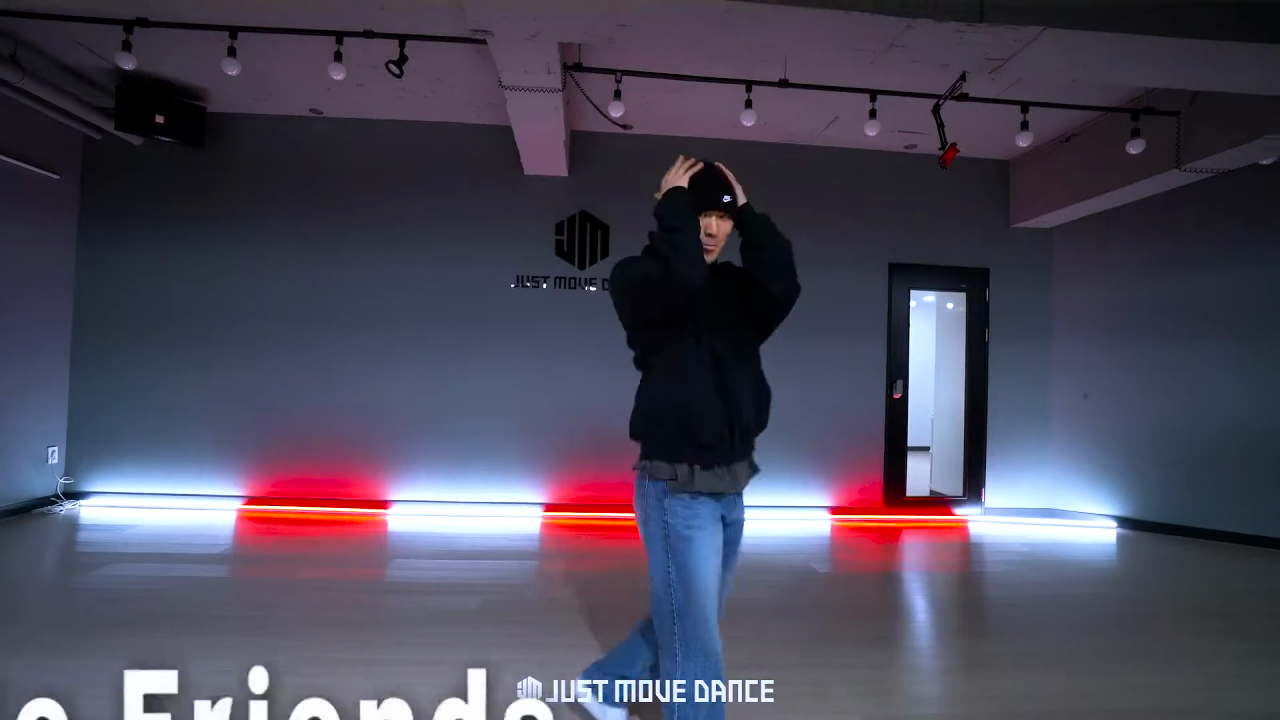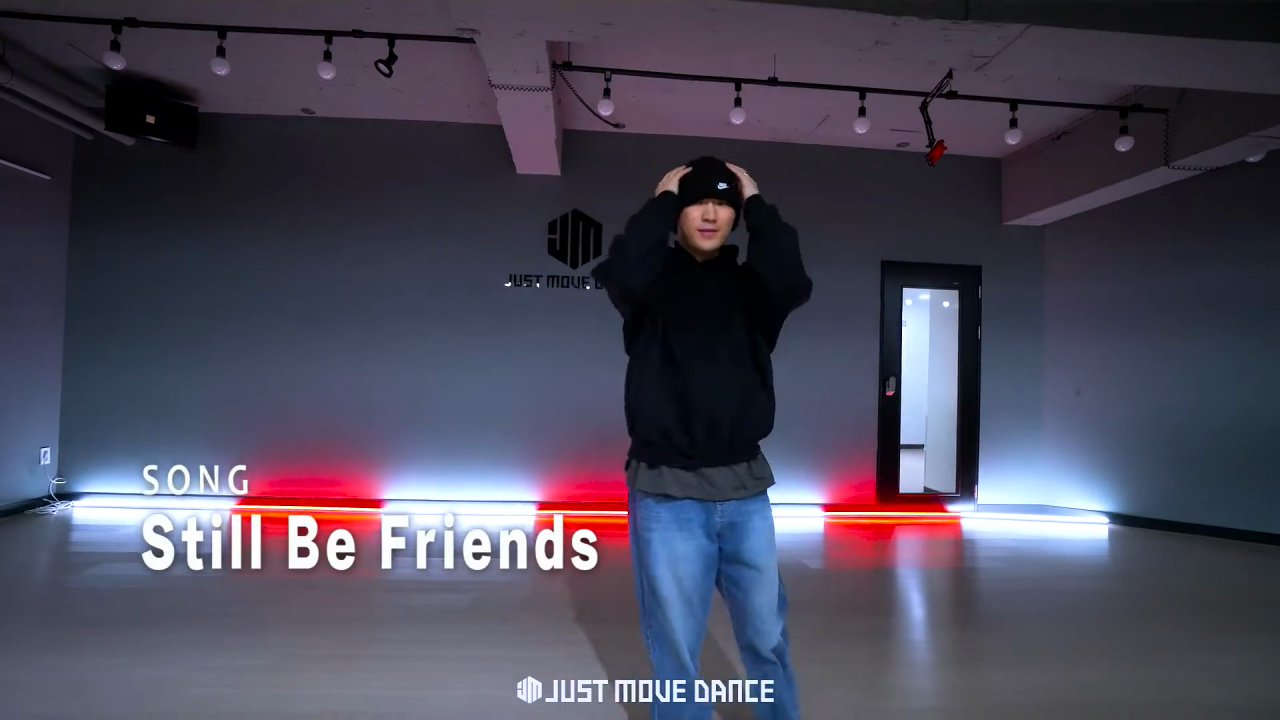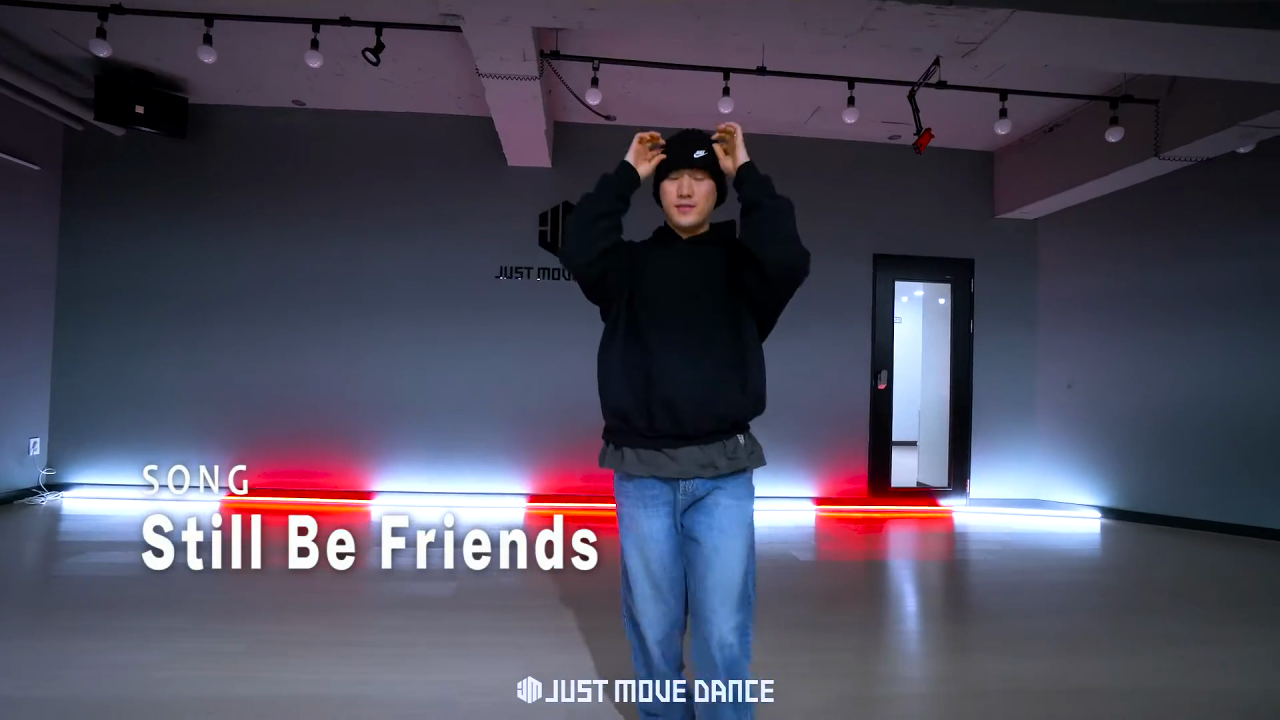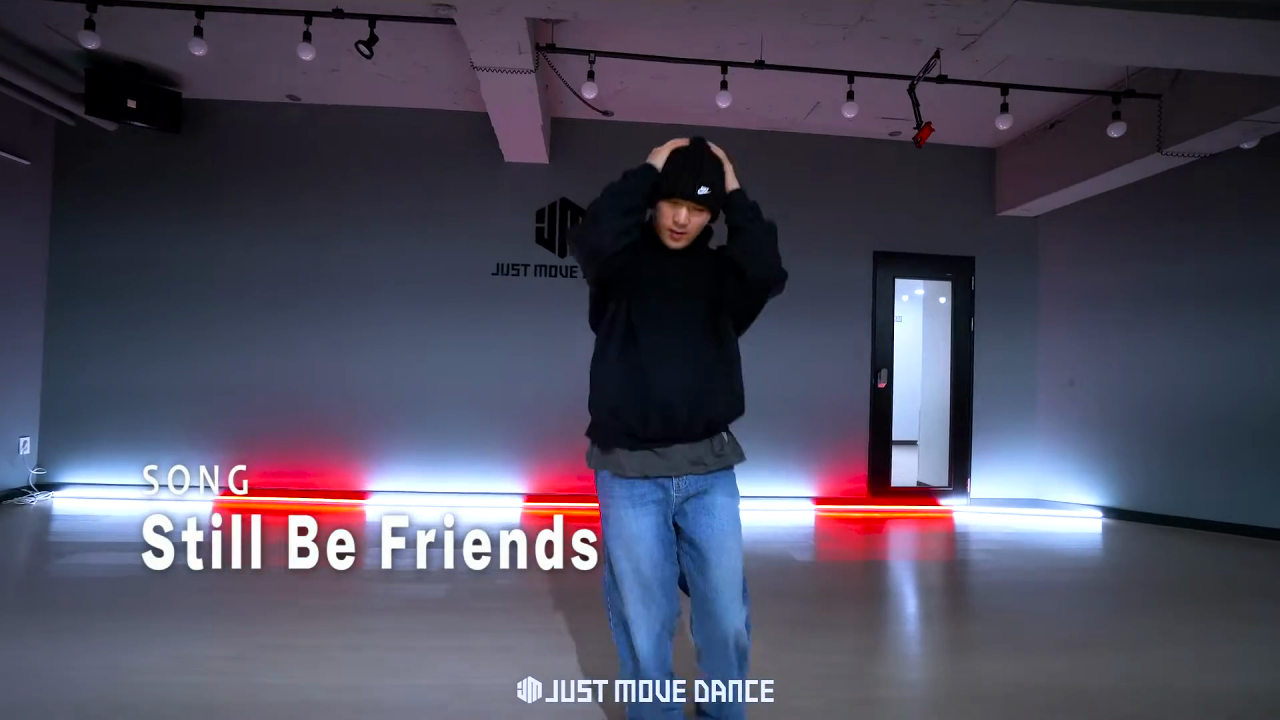
dt=0.4s
person 1, frame 1
left shoulder: (732, 282)
right shoulder: (639, 277)
left elbow: (780, 292)
right elbow: (683, 276)
left wrist: (751, 219)
right wrist: (674, 206)
left hip: (727, 478)
right hip: (679, 482)
left knee: (679, 617)
right knee: (693, 635)
person 1, frame 2
left shoulder: (748, 286)
right shoulder: (651, 283)
left elbow: (791, 284)
right elbow: (624, 275)
left wrist: (755, 201)
right wrist: (663, 200)
left hip: (744, 489)
right hip: (667, 492)
left knee: (766, 634)
right knee: (677, 642)
person 1, frame 3
left shoulder: (742, 263)
right shoulder: (632, 264)
left elbow: (788, 258)
right elbow: (579, 251)
left wrist: (746, 172)
right wrist: (626, 173)
left hip: (723, 471)
right hip: (643, 472)
left knee: (722, 630)
right knee: (653, 626)
person 1, frame 4
left shoulder: (721, 270)
right shoulder: (622, 261)
left elbow: (767, 273)
right elbow: (595, 239)
left wrist: (735, 194)
right wrist: (646, 170)
left hip: (708, 469)
right hip: (630, 472)
left knee: (726, 619)
right knee: (644, 626)
